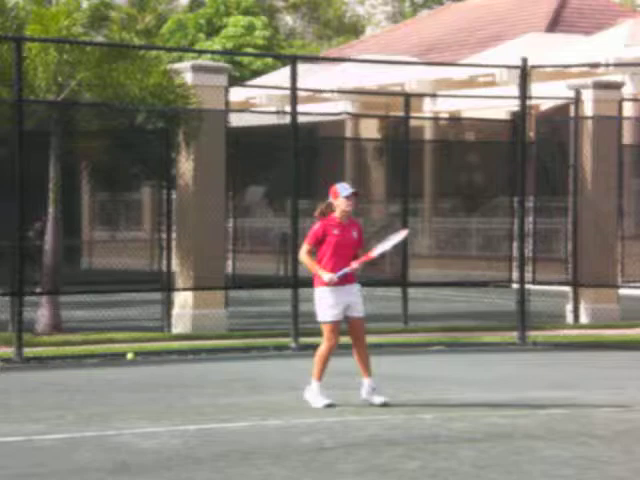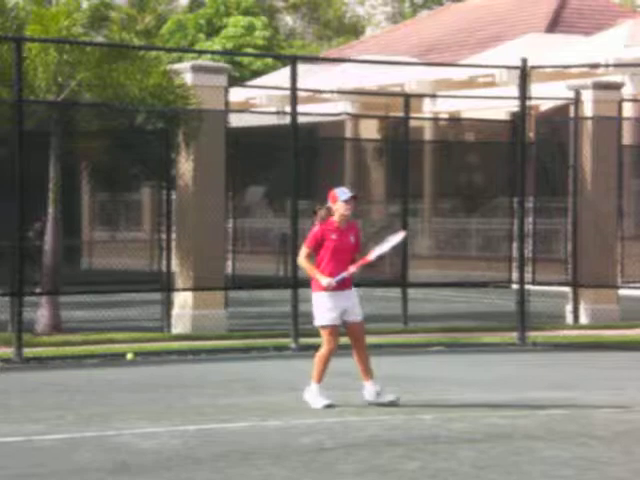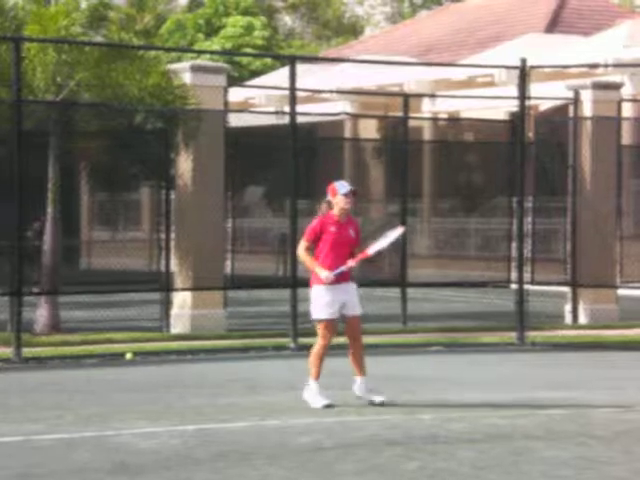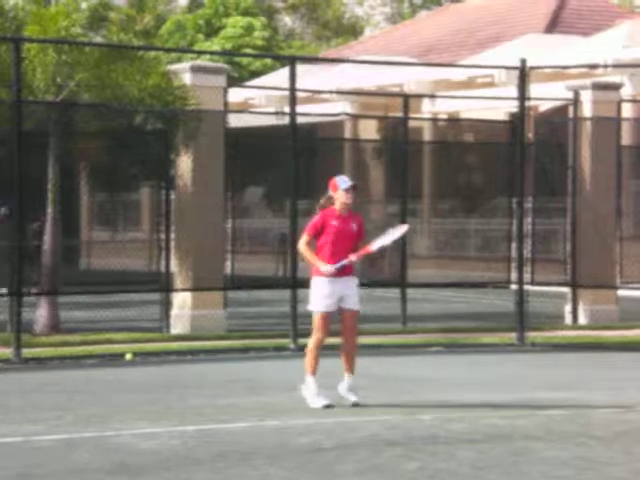
dt=0.1s
person 1, frame 1
left shoulder: (355, 226)
right shoulder: (323, 225)
right elbow: (304, 254)
left wrist: (358, 262)
right wrist: (321, 273)
left hip: (350, 287)
right hip: (327, 289)
left knee: (359, 339)
right knee: (331, 341)
left ankle: (368, 387)
right ankle: (313, 389)
person 1, frame 2
left shoulder: (353, 230)
right shoulder: (321, 229)
right elbow: (302, 258)
right wrist: (320, 277)
left hip: (347, 292)
right hip: (325, 293)
left knee: (359, 342)
right knee: (330, 344)
left ankle: (371, 389)
right ankle: (313, 390)
person 1, frame 3
left shoulder: (353, 224)
right shoulder: (320, 222)
right elbow: (301, 250)
left wrist: (354, 260)
right wrist: (319, 271)
left hip: (347, 286)
right hip: (324, 286)
left knee: (356, 337)
right knee: (324, 340)
left ankle: (362, 385)
right ankle: (312, 388)
person 1, frame 4
left shoulder: (356, 219)
right shoulder: (323, 217)
right elbow: (303, 245)
left wrist: (357, 256)
right wrist: (320, 264)
left hip: (348, 279)
right hip: (324, 280)
left knee: (351, 334)
right knee: (320, 334)
left ankle: (347, 384)
right ankle: (310, 385)
